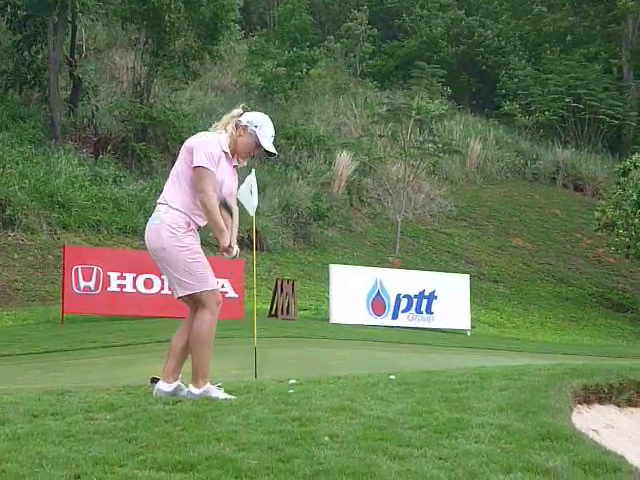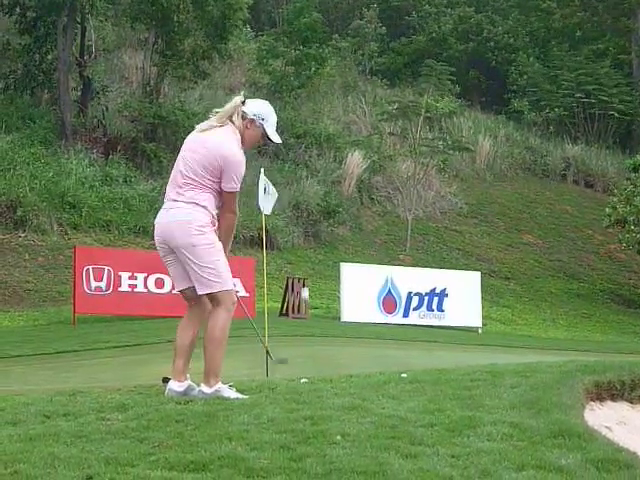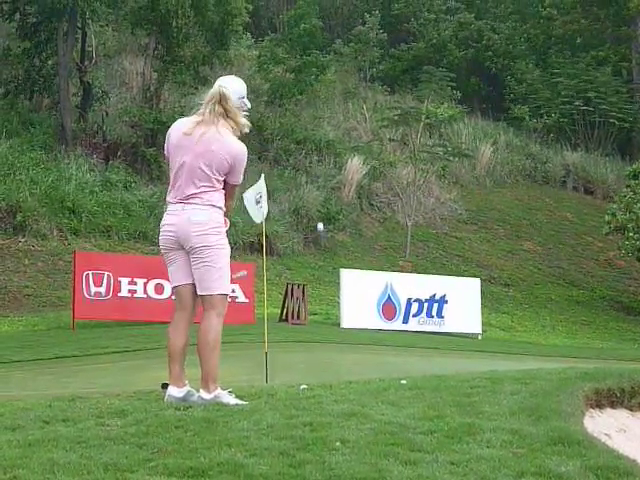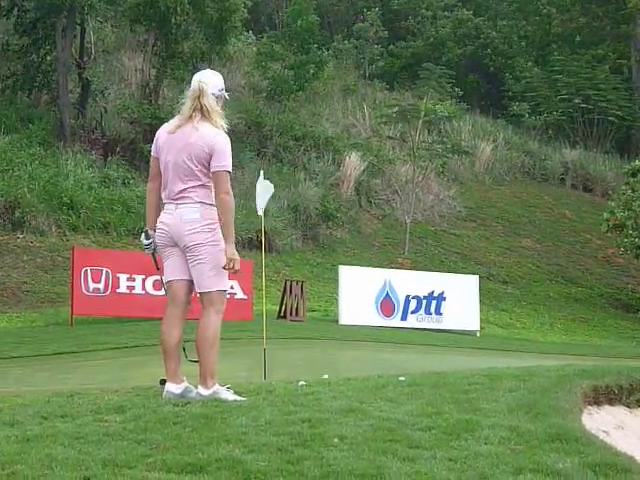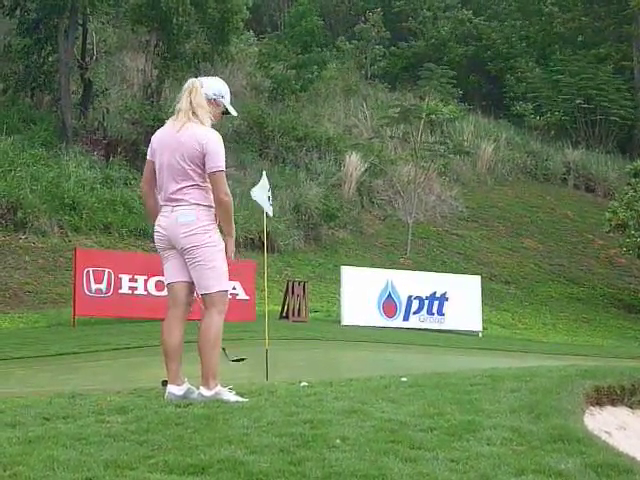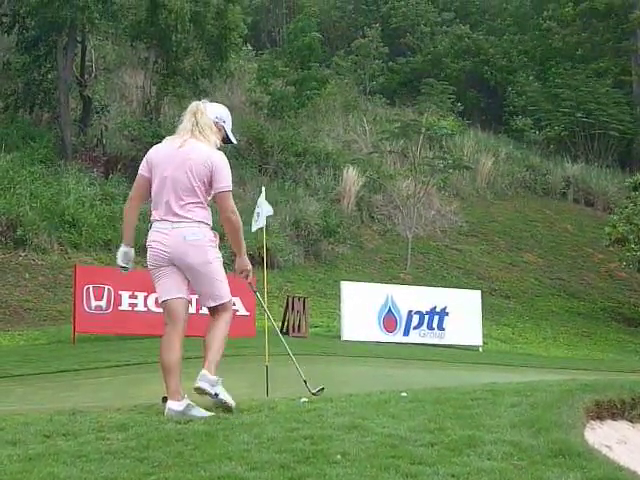
dt=0.7s
person 1, frame 1
left shoulder: (231, 166)
right shoulder: (207, 143)
left elbow: (230, 207)
right elbow: (203, 192)
left wrist: (232, 237)
right wrist: (221, 234)
left hip: (173, 232)
right hip: (172, 228)
left knee: (199, 308)
right knee: (211, 302)
left ankle: (168, 382)
right ankle: (199, 385)
person 1, frame 2
left shoulder: (205, 133)
right shoulder: (233, 153)
right elbow: (229, 211)
left wrist: (217, 245)
right wrist: (223, 250)
left hip: (167, 223)
right hip: (191, 225)
left knee: (198, 305)
right knee: (225, 302)
left ankle: (178, 381)
right ankle: (211, 385)
person 1, frame 3
left shoulder: (177, 128)
right shoulder: (236, 147)
right elbow: (228, 198)
left hip: (171, 221)
right hip: (205, 223)
left knee: (183, 307)
right knee: (215, 308)
left ankle: (176, 387)
right ankle: (210, 390)
person 1, frame 4
left shoulder: (165, 132)
right shoulder: (216, 138)
left elbow: (153, 184)
right elbow: (223, 194)
left wrist: (150, 228)
right wrist: (230, 244)
left hip: (169, 221)
right hip: (200, 222)
left knee: (176, 304)
right knee: (214, 304)
left ankle: (174, 383)
right ankle: (208, 386)
person 1, frame 5
left shoulder: (161, 134)
right shoulder: (208, 137)
left elbow: (147, 186)
right elbow: (222, 195)
left wrist: (159, 221)
right wrist: (229, 237)
left hip: (166, 224)
right hip: (197, 223)
left knee: (177, 305)
right knee: (216, 305)
left ankle: (175, 385)
right ankle: (210, 387)
person 1, frame 6
left shoulder: (157, 151)
right shoulder: (214, 157)
left elbow: (134, 201)
right elbow: (229, 214)
left wrist: (126, 244)
right wrist: (242, 255)
left hip: (159, 240)
right hip: (195, 239)
left knee: (174, 322)
right knee: (223, 310)
left ankle: (175, 400)
right ankle: (209, 375)
